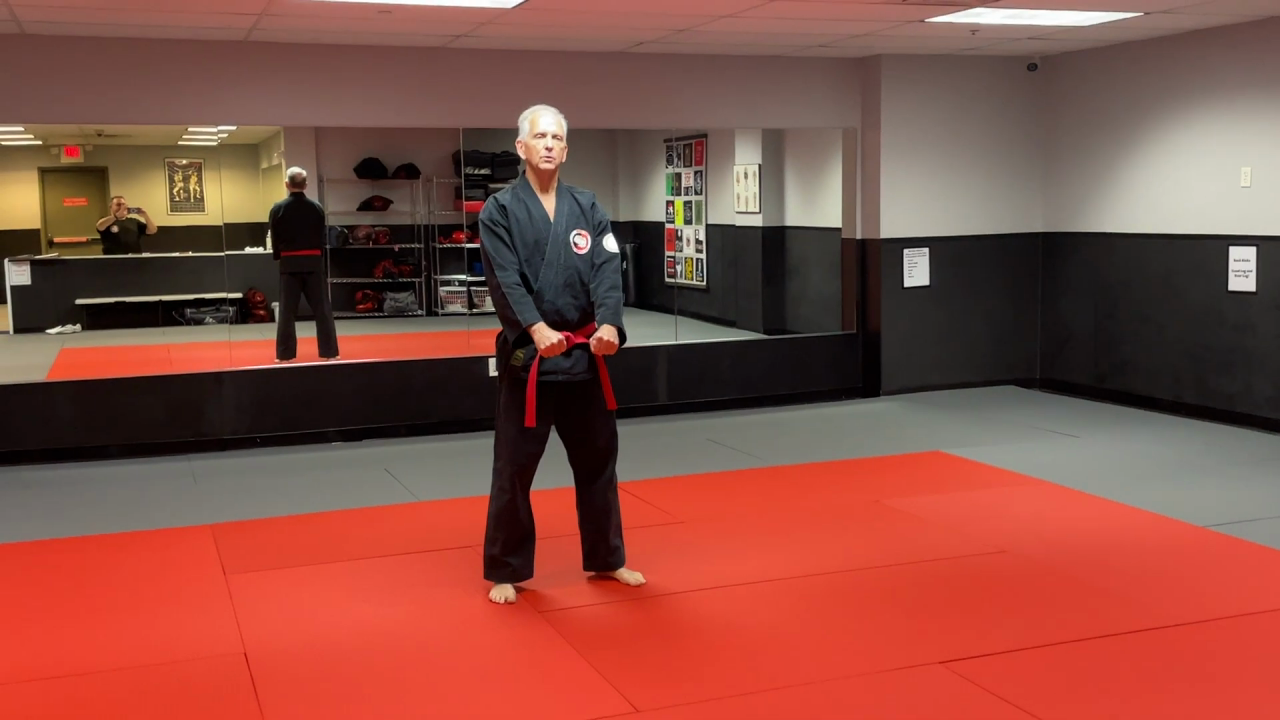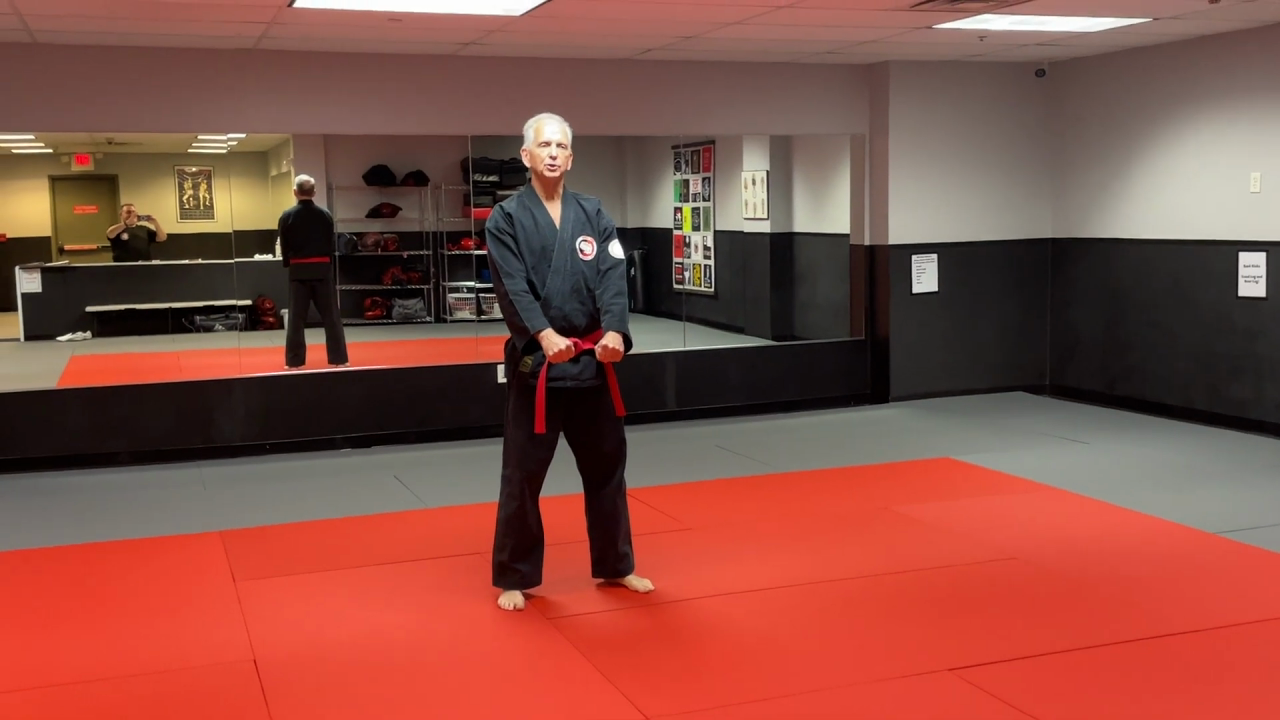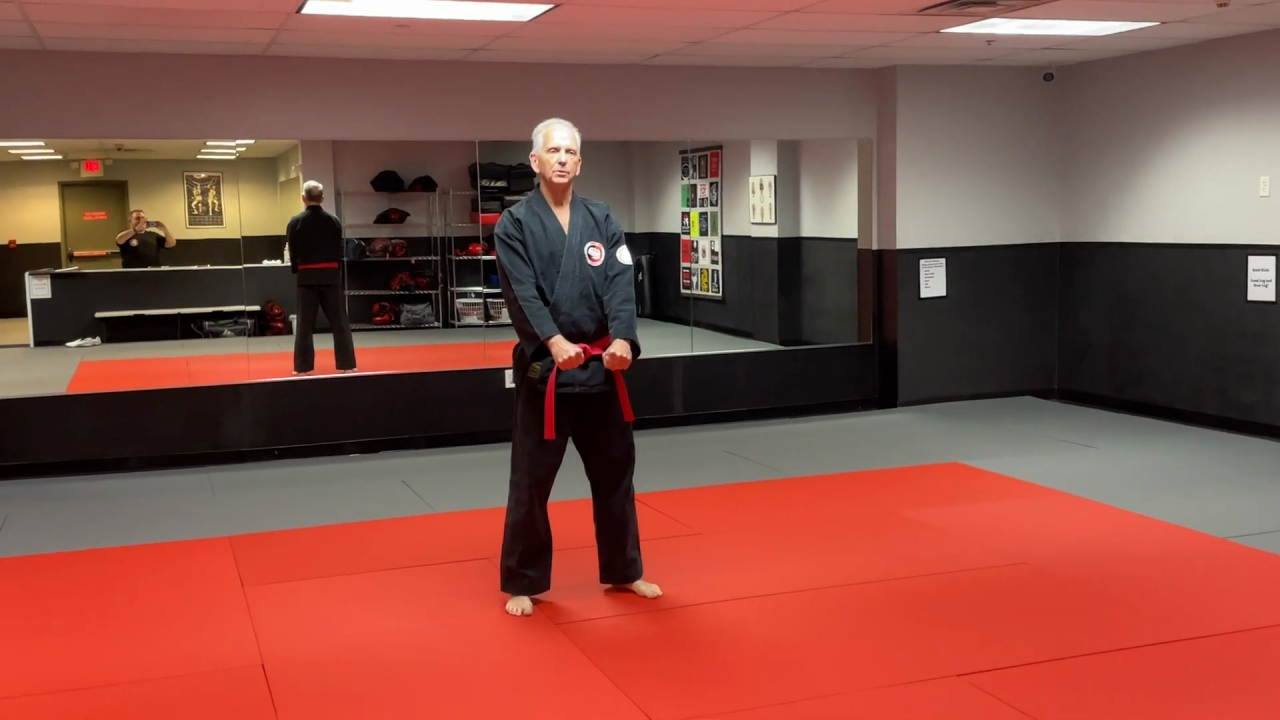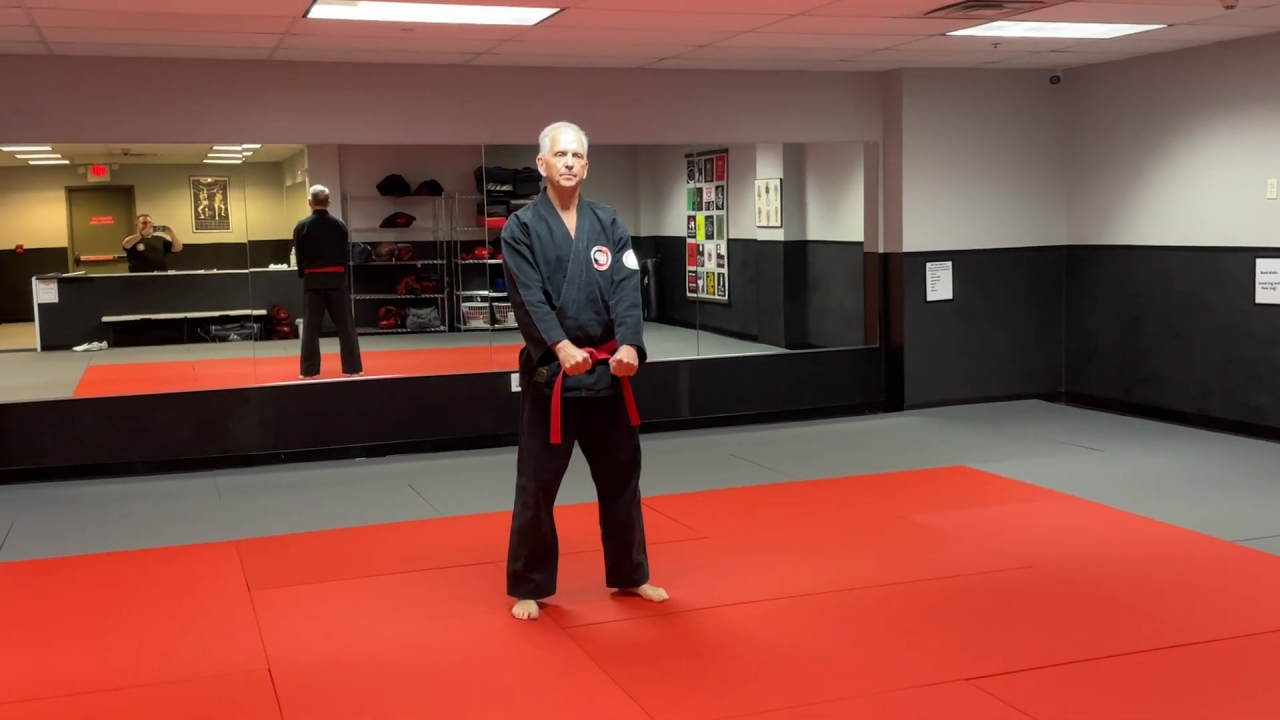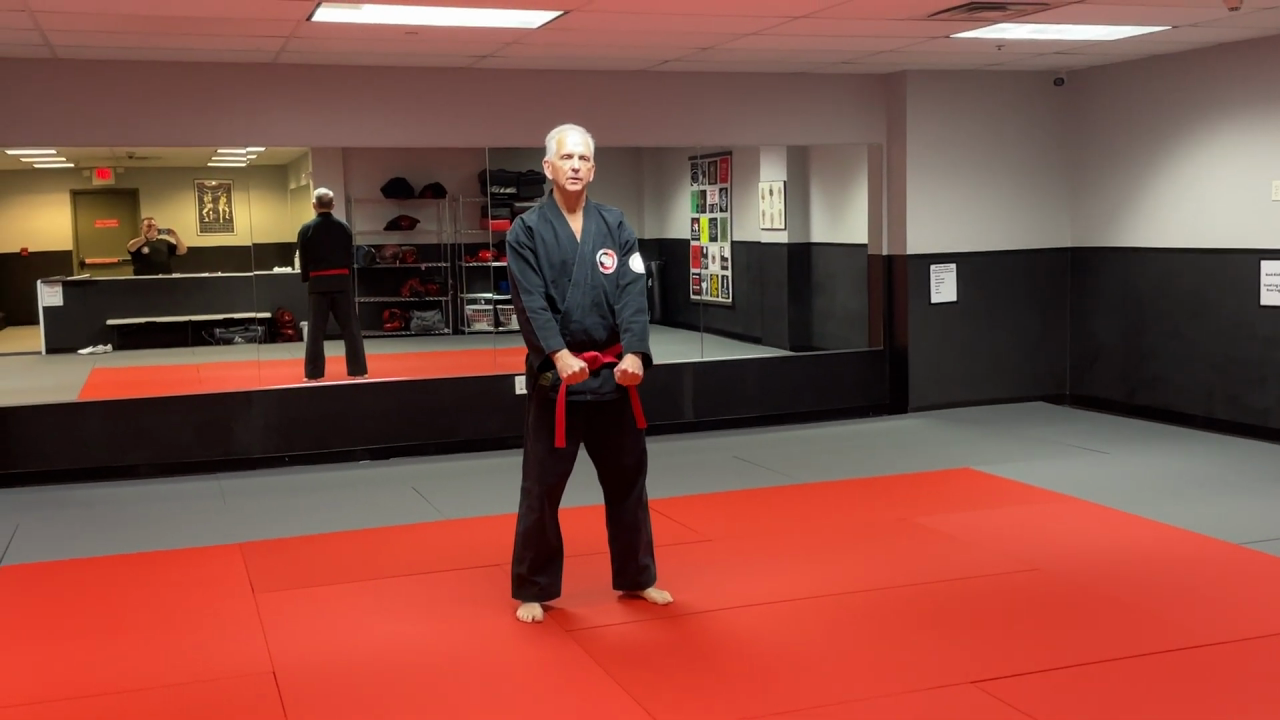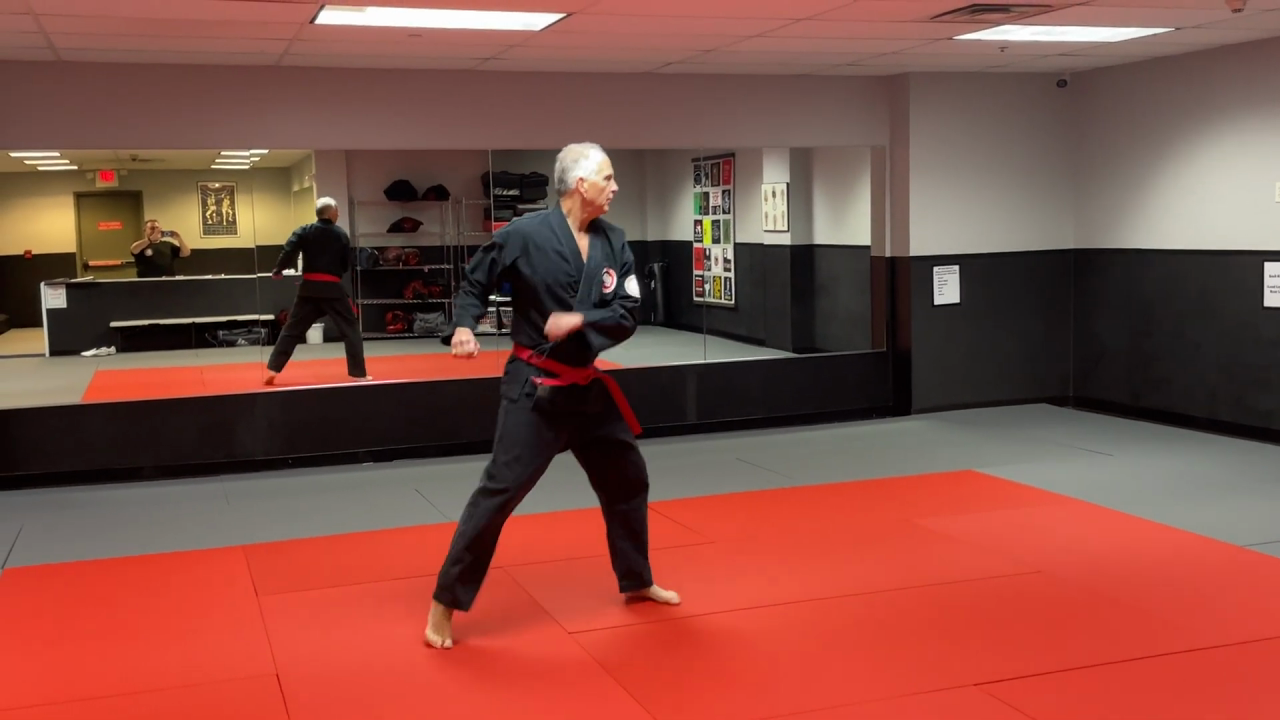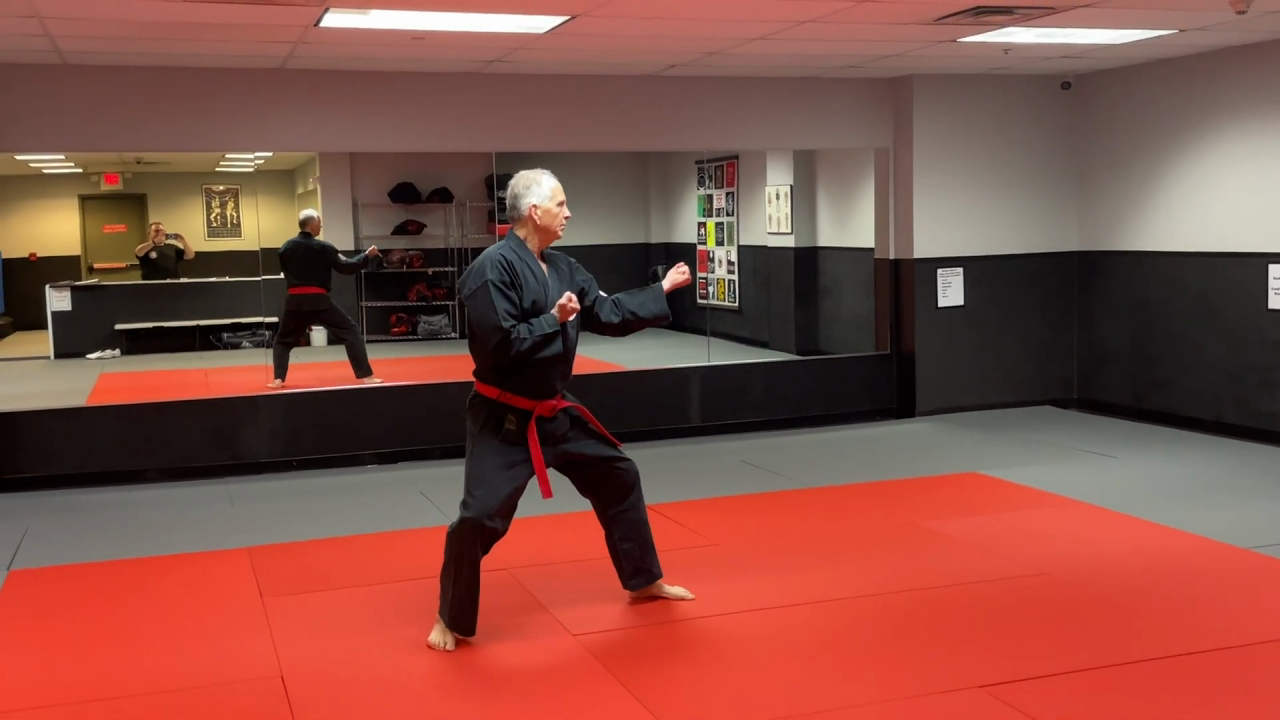
dt=0.5s
person 1, frame 1
left shoulder: (587, 207)
right shoulder: (500, 211)
left elbow: (607, 270)
right elbow: (505, 280)
left wrist: (609, 323)
right wrist: (536, 329)
left hip: (584, 353)
right hip: (526, 355)
left knee: (597, 460)
right knee: (514, 468)
left ankle: (606, 559)
right ankle: (505, 572)
person 1, frame 2
left shoulder: (593, 214)
right shoulder: (506, 218)
left elbow: (611, 276)
right elbow: (512, 288)
left wrist: (614, 331)
right wrist: (544, 336)
left hip: (591, 359)
right hip: (535, 361)
left knee: (606, 466)
right knee: (523, 474)
left ankle: (615, 566)
right ankle: (514, 577)
person 1, frame 3
left shoulder: (602, 219)
right shoulder: (515, 224)
left elbow: (620, 283)
right elbow: (521, 293)
left wrist: (622, 338)
right wrist: (554, 342)
left hip: (600, 365)
right hip: (544, 367)
left knee: (615, 472)
right knee: (531, 480)
left ankle: (623, 571)
right ankle: (523, 582)
person 1, frame 4
left shoulder: (608, 223)
right shoulder: (521, 227)
left elbow: (626, 288)
right elbow: (528, 297)
left wrist: (628, 344)
right wrist: (561, 347)
left hip: (607, 368)
right hip: (549, 371)
left knee: (621, 475)
right knee: (538, 483)
left ankle: (629, 575)
right ankle: (528, 586)
person 1, frame 5
left shoulder: (615, 225)
right shoulder: (527, 231)
left elbow: (632, 295)
right elbow: (531, 303)
left wrist: (634, 353)
right wrist: (559, 356)
left hip: (612, 371)
right hip: (555, 374)
left knee: (627, 477)
right knee: (543, 485)
left ankle: (636, 578)
right ankle: (533, 589)
person 1, frame 6
left shoulder: (613, 242)
right shoulder: (527, 233)
left elbow: (626, 316)
right elbow: (475, 280)
left wrist: (581, 321)
right wrist: (463, 326)
left hip: (586, 384)
right hip: (534, 384)
left knee: (628, 477)
right knee: (501, 488)
left ankle: (636, 580)
right ankle: (447, 603)
person 1, frame 7
left shoulder: (561, 267)
right shoulder: (493, 267)
left elbow: (608, 314)
right elbow: (500, 345)
left wrist: (662, 289)
right wrist: (554, 320)
left hip: (554, 411)
right hip: (503, 417)
left knee: (619, 478)
right knee: (480, 517)
left ankle: (644, 579)
right ankle: (451, 619)
person 2, frame 1
left shoulder: (278, 209)
right shoulder: (316, 208)
left elbow: (275, 239)
right elbow: (323, 237)
left hip: (289, 263)
right hip: (313, 261)
left knee: (287, 310)
right knee: (322, 308)
left ankle: (285, 354)
right ankle: (330, 352)
person 2, frame 2
left shoulder: (287, 216)
right shoulder: (325, 215)
left elbow: (284, 247)
right elbow: (331, 244)
left hip: (298, 270)
right hip: (322, 269)
left knee: (296, 317)
right knee: (331, 315)
left ankle: (294, 361)
right ankle: (339, 358)
person 2, frame 3
left shoulder: (296, 222)
right shoulder: (333, 221)
left elbow: (293, 253)
right elbow: (340, 250)
left hip: (306, 275)
right hip: (330, 274)
left knee: (305, 322)
right knee: (339, 321)
left ankle: (303, 366)
right ankle: (347, 364)
person 2, frame 4
left shoulder: (302, 226)
right shoulder: (339, 225)
left elbow: (299, 257)
right elbow: (346, 254)
left hip: (313, 280)
right hip: (336, 278)
left knee: (311, 326)
right knee: (345, 324)
left ankle: (309, 371)
right ankle: (353, 368)
person 2, frame 5
left shoulder: (307, 229)
right shoulder: (344, 227)
left elbow: (303, 259)
right elbow: (350, 256)
left wrist: (306, 279)
left hip: (318, 282)
right hip: (342, 281)
left knee: (316, 330)
right knee: (350, 327)
left ankle: (313, 374)
right ankle: (358, 371)
person 2, frame 6
left shoulder: (304, 231)
right shoulder: (341, 234)
left elbow: (288, 252)
right elbow: (346, 265)
left wrist: (278, 270)
left hip: (309, 287)
right hip: (333, 288)
left knee: (292, 329)
right knee: (350, 329)
left ankle: (273, 369)
right ankle: (358, 373)
person 2, frame 7
left shoulder: (286, 248)
right shoulder: (322, 248)
right elbow: (346, 267)
right wrist: (367, 255)
left hip: (295, 301)
right hip: (318, 300)
left knee: (283, 340)
right knee: (351, 332)
left ankle: (278, 378)
right ankle: (366, 375)
